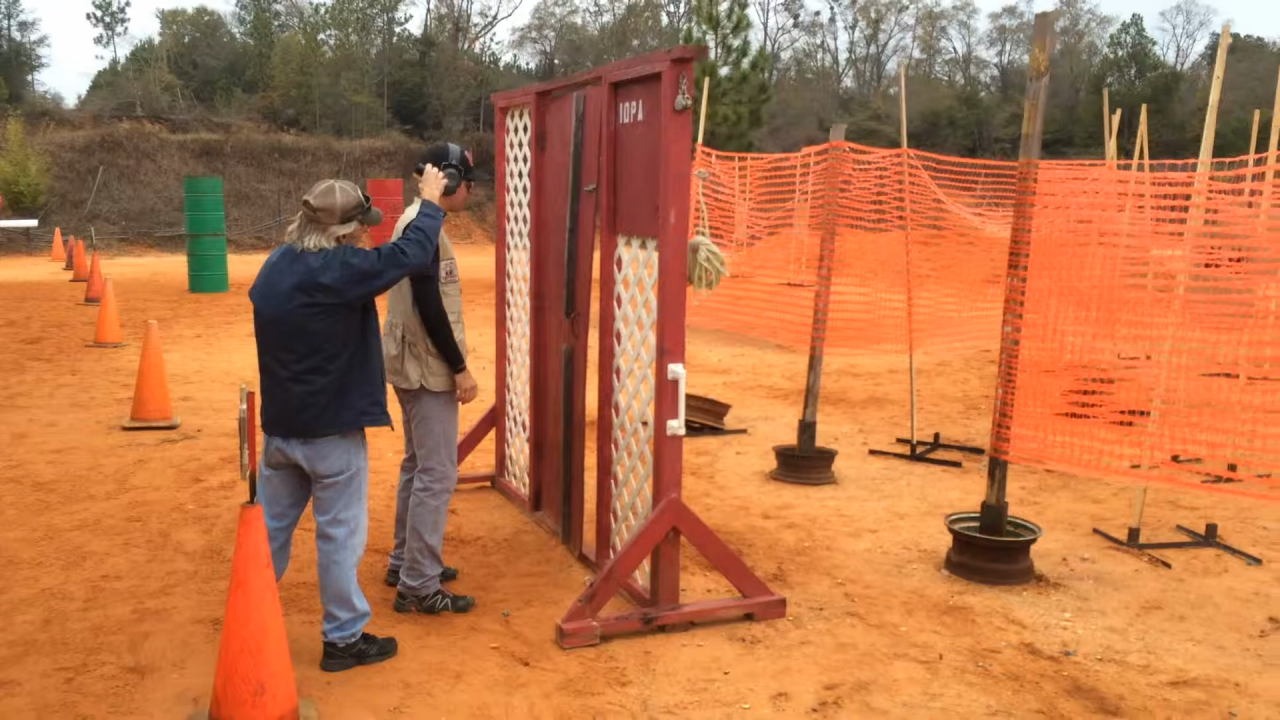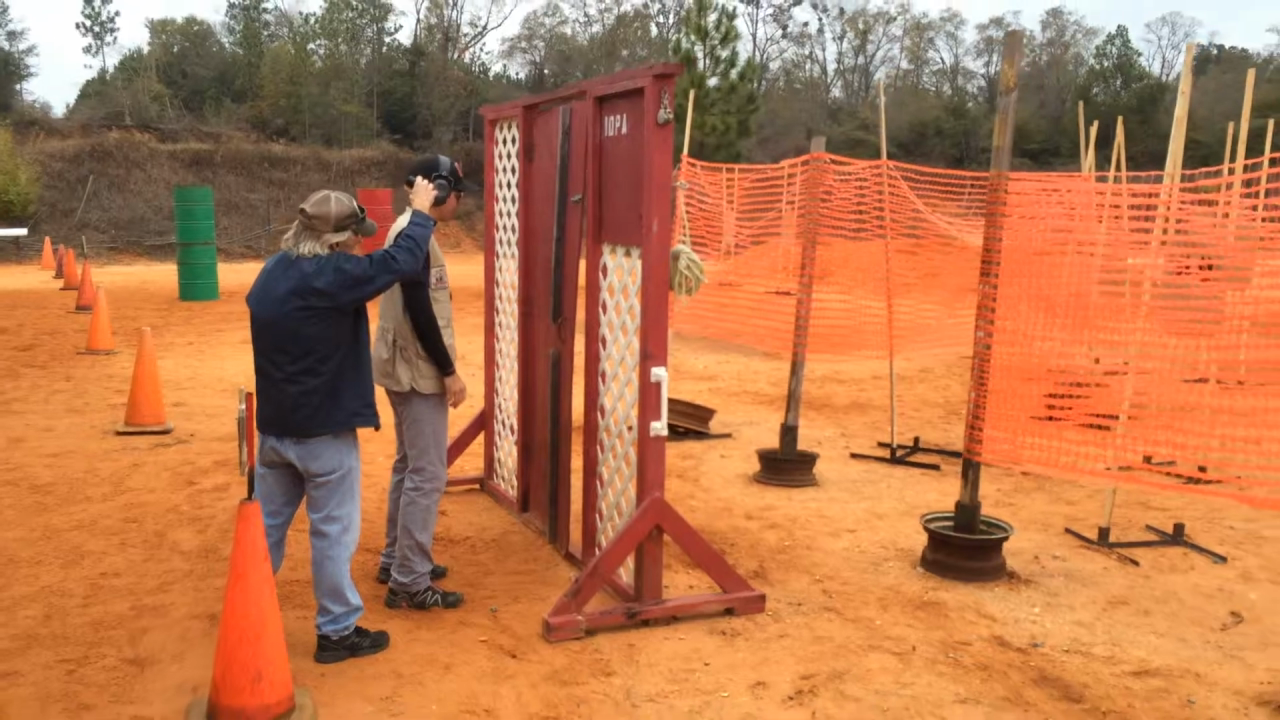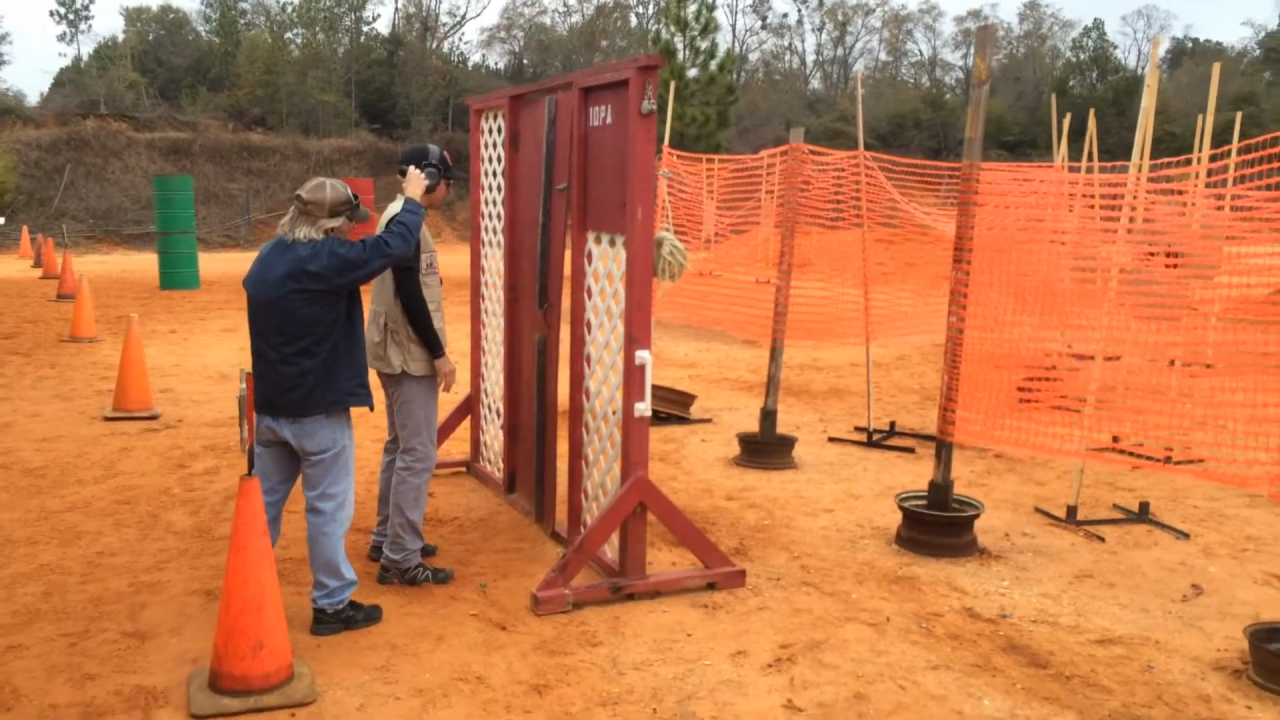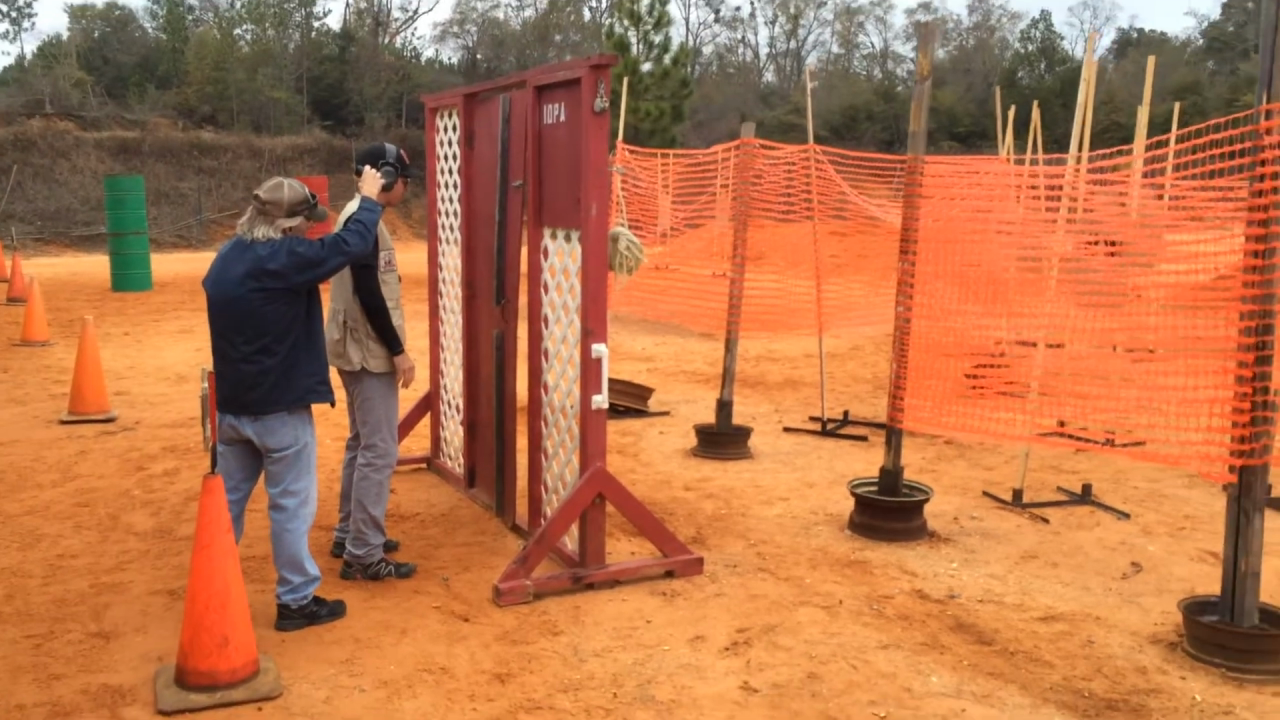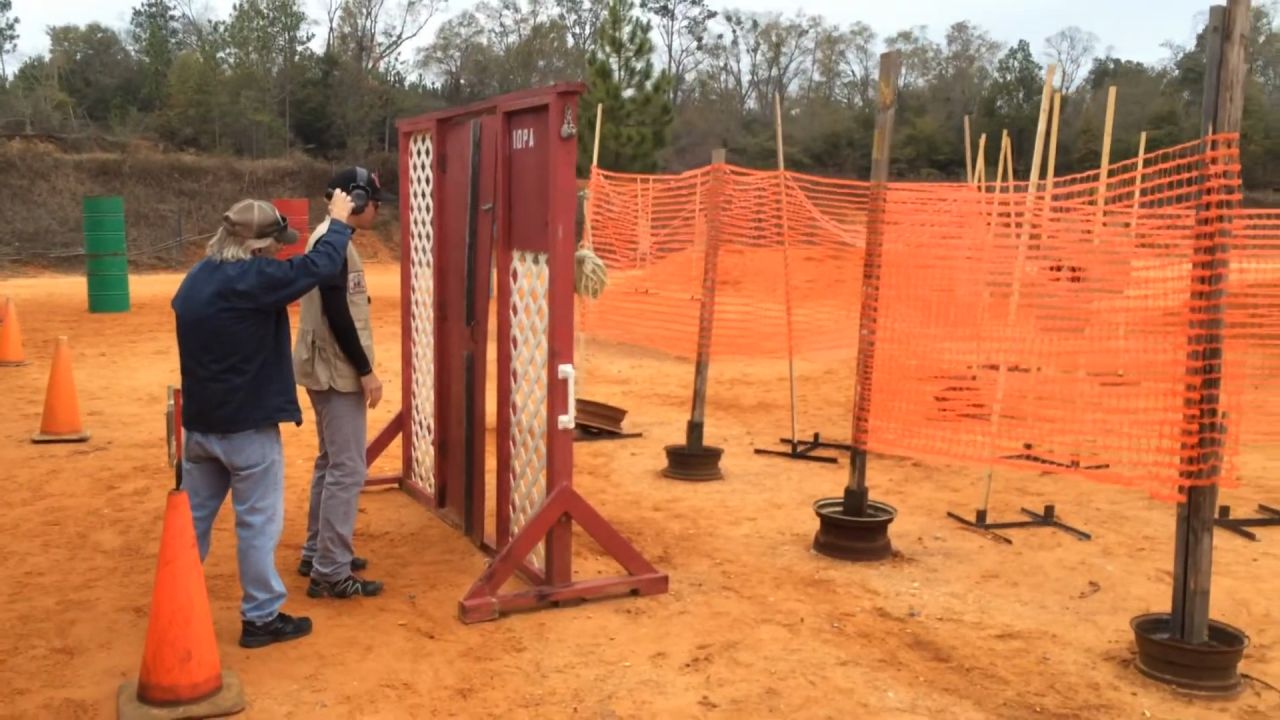
dt=0.4s
person 1, frame 1
left shoulder: (274, 266)
right shoulder: (340, 270)
right elbow: (412, 253)
right wrist: (430, 202)
left hip: (280, 425)
right hip: (331, 429)
left knee: (270, 529)
right knee: (339, 535)
right ankle: (343, 639)
person 1, frame 2
left shoulder: (271, 272)
right shoulder: (333, 275)
right elbow: (401, 260)
right wrist: (420, 212)
left hip: (274, 426)
right hip: (324, 430)
left knee: (266, 526)
right knee: (333, 532)
right ankle: (337, 632)
person 1, frame 3
left shoulder: (267, 257)
right shoulder: (328, 259)
right elbow: (394, 245)
right wrist: (412, 200)
left hip: (270, 406)
right hip: (319, 409)
left knee: (263, 503)
right knee: (328, 509)
right ankle: (332, 605)
person 1, frame 4
left shoulder: (226, 257)
right shoulder: (287, 258)
right elbow: (352, 243)
right wrist: (369, 199)
left hip: (232, 404)
right hip: (280, 407)
left knee: (226, 500)
right knee: (291, 505)
right ankle: (296, 601)
person 1, frame 5
left shoulder: (195, 278)
right shoulder: (255, 279)
right elbow: (320, 264)
right wrist: (339, 222)
left hip: (199, 422)
right hip: (248, 425)
left knee: (193, 517)
right knee: (257, 522)
right ankle: (261, 618)
person 2, frame 1
left shoulder: (418, 221)
right elbow: (427, 304)
left wrist: (451, 364)
right wrist: (460, 367)
left hip: (417, 366)
right hip: (428, 368)
left knee: (418, 467)
right knee: (437, 474)
left ankle: (405, 563)
right ankle: (418, 586)
person 2, frame 2
left shoulder: (409, 230)
right shoulder: (413, 233)
right elbow: (419, 310)
left wrist: (441, 368)
right wrist: (448, 371)
left hip: (410, 369)
right hip: (419, 371)
left knee: (410, 467)
right knee: (427, 474)
left ankle: (397, 561)
right ankle: (409, 583)
person 2, frame 3
left shoulder: (400, 217)
right elbow: (409, 294)
left wrist: (432, 351)
right wrist: (439, 353)
left hip: (400, 353)
right hip: (410, 355)
left knee: (401, 448)
right knee: (418, 454)
left ankle: (387, 539)
right ankle: (400, 559)
person 2, frame 4
left shoulder: (359, 216)
right elbow: (367, 292)
left wrist: (390, 348)
right wrist: (398, 351)
left hip: (361, 350)
right hip: (370, 352)
left knee: (362, 444)
right knee: (379, 450)
left ankle: (349, 535)
right ankle: (363, 555)
person 2, frame 5
left shoulder: (330, 239)
right elbow: (336, 313)
left wrist: (359, 368)
right wrist: (366, 370)
left hip: (330, 370)
right hip: (339, 372)
left knee: (331, 463)
right knee: (347, 469)
left ankle: (317, 554)
right ankle: (330, 572)
